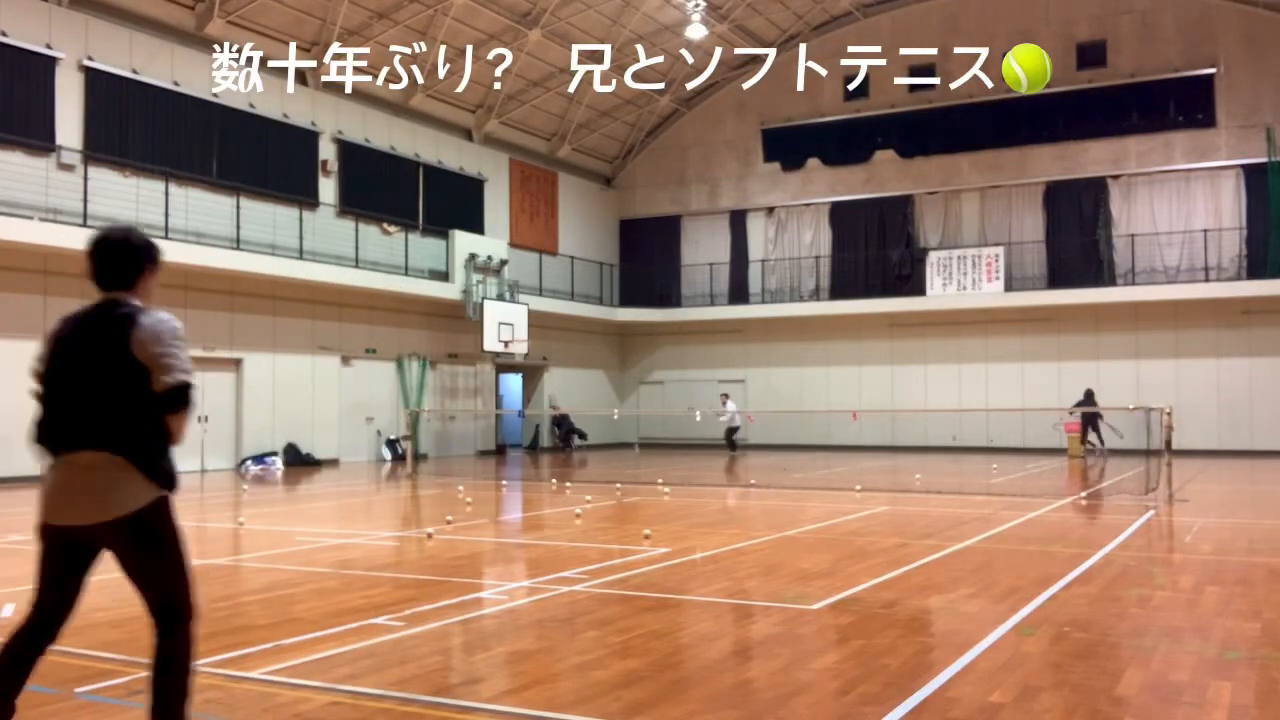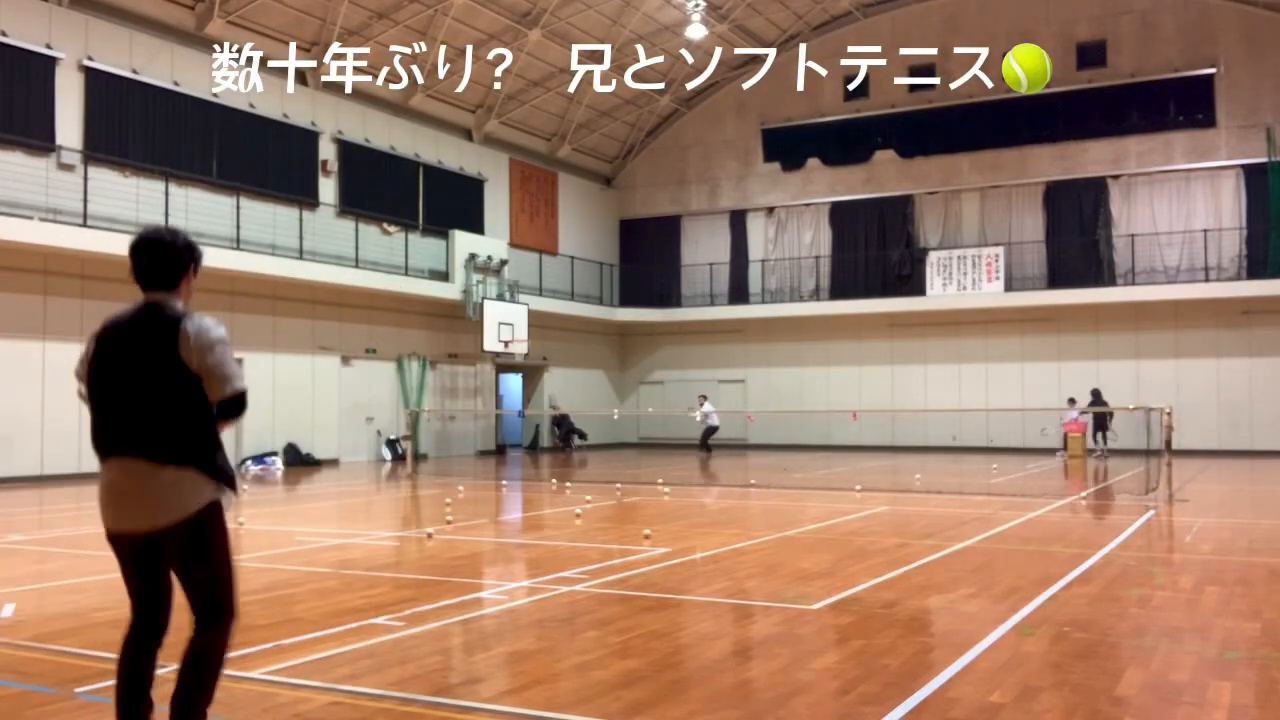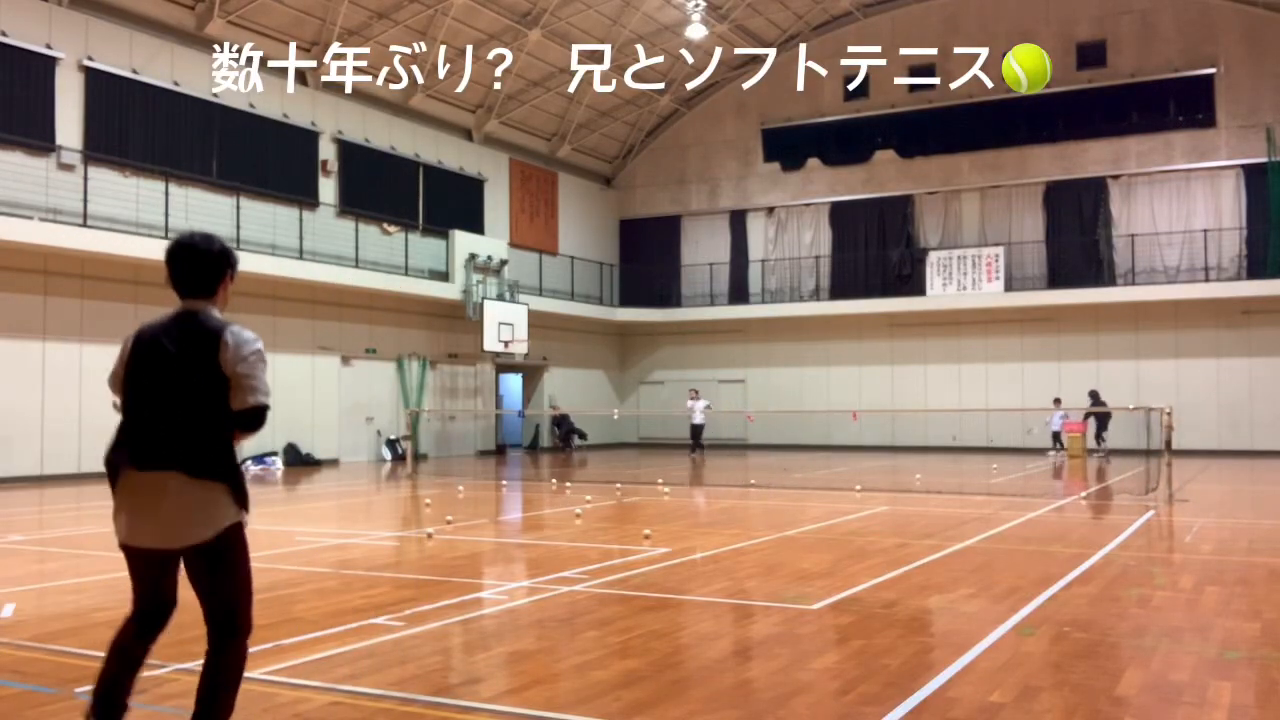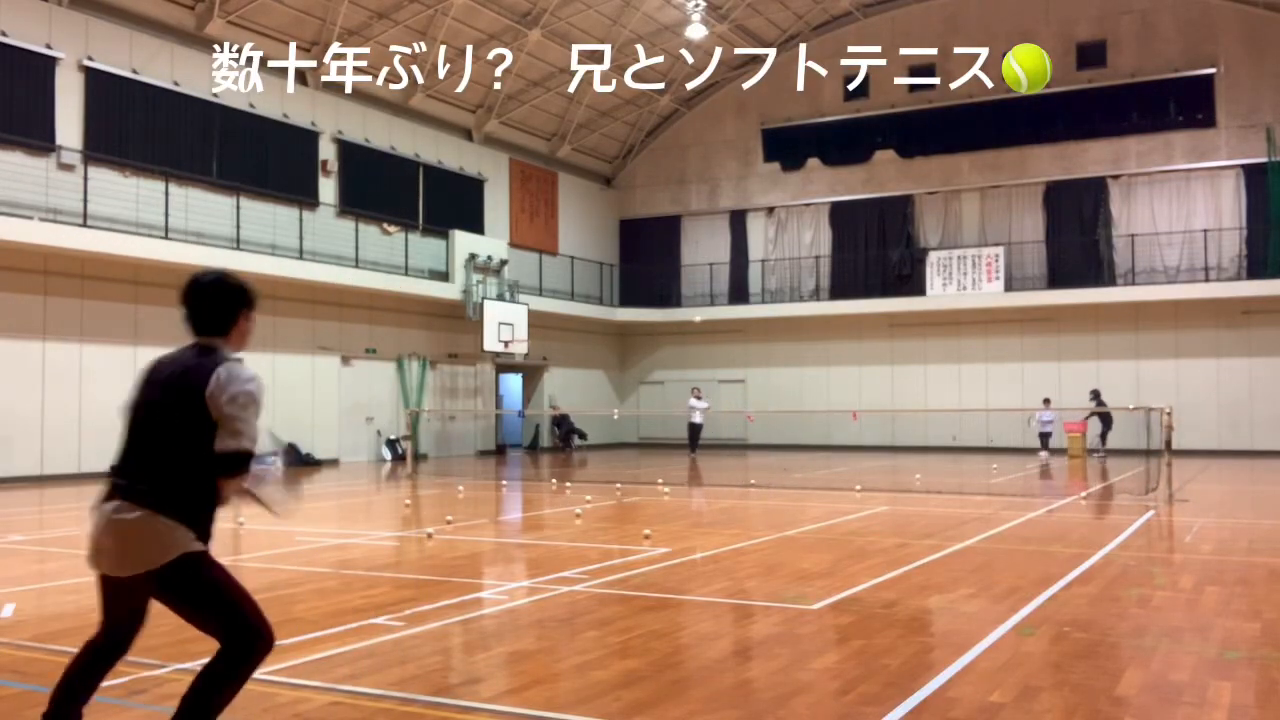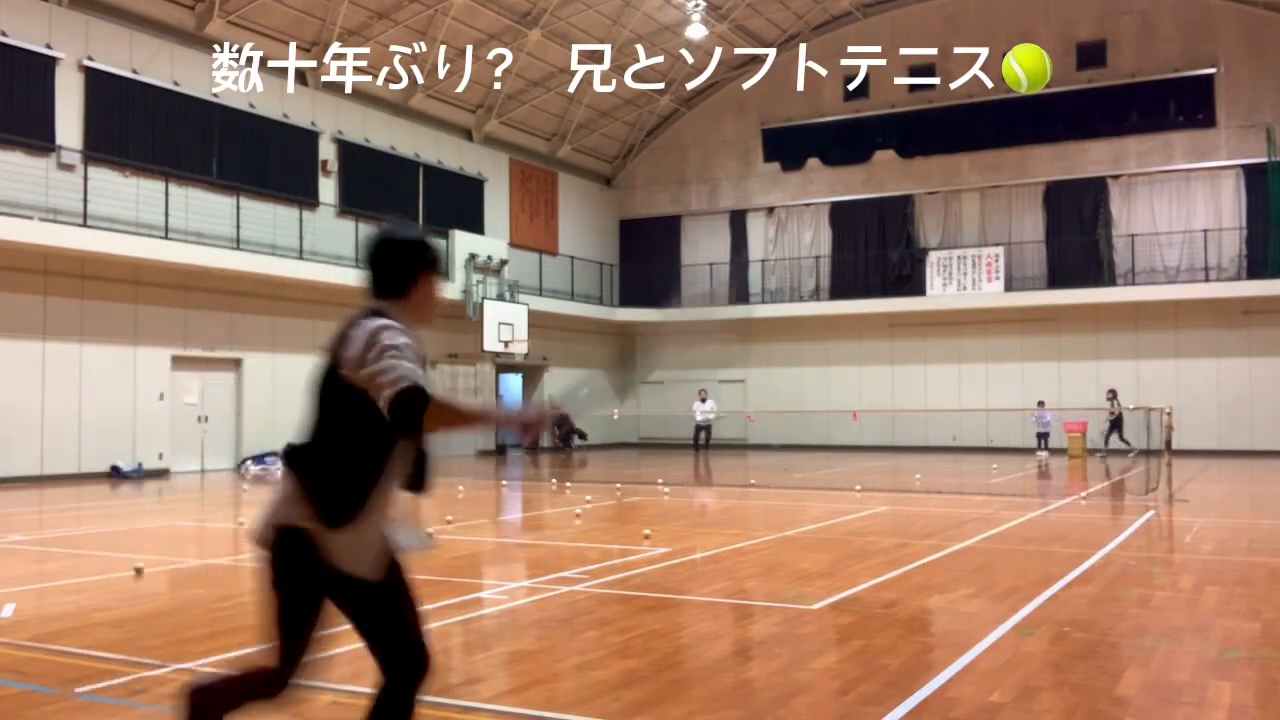
dt=0.4s
person 1, frame 1
left shoulder: (65, 331)
right shoulder: (153, 325)
left elbow: (46, 396)
right elbow: (175, 401)
right wrist: (169, 433)
left hip: (65, 494)
right hip: (128, 490)
left knee: (45, 615)
right knee: (174, 616)
person 1, frame 2
left shoulder: (106, 335)
right shoulder: (198, 331)
left elbow: (92, 398)
right elbow: (232, 404)
left wrist: (135, 436)
right wrist: (200, 433)
left hip: (121, 495)
right hip: (183, 492)
left knee: (148, 618)
right knee: (215, 617)
person 1, frame 3
left shoulder: (141, 339)
right shoulder: (236, 341)
left elbow: (123, 401)
right elbow: (251, 416)
right wrist: (216, 444)
left hip: (138, 503)
right hip: (204, 505)
left knee: (148, 613)
right knee: (230, 631)
person 1, frame 4
left shoulder: (161, 369)
right shoulder: (234, 379)
right elbow: (232, 466)
right wrist: (220, 492)
left hip: (115, 529)
right hip: (162, 538)
left knee: (116, 634)
right knee: (250, 640)
person 1, frame 5
left shoulder: (382, 334)
right shoulder: (382, 334)
right elbow: (412, 410)
right wrist: (502, 418)
left hip: (357, 532)
right hip: (310, 525)
left knee: (410, 662)
right knee: (288, 671)
